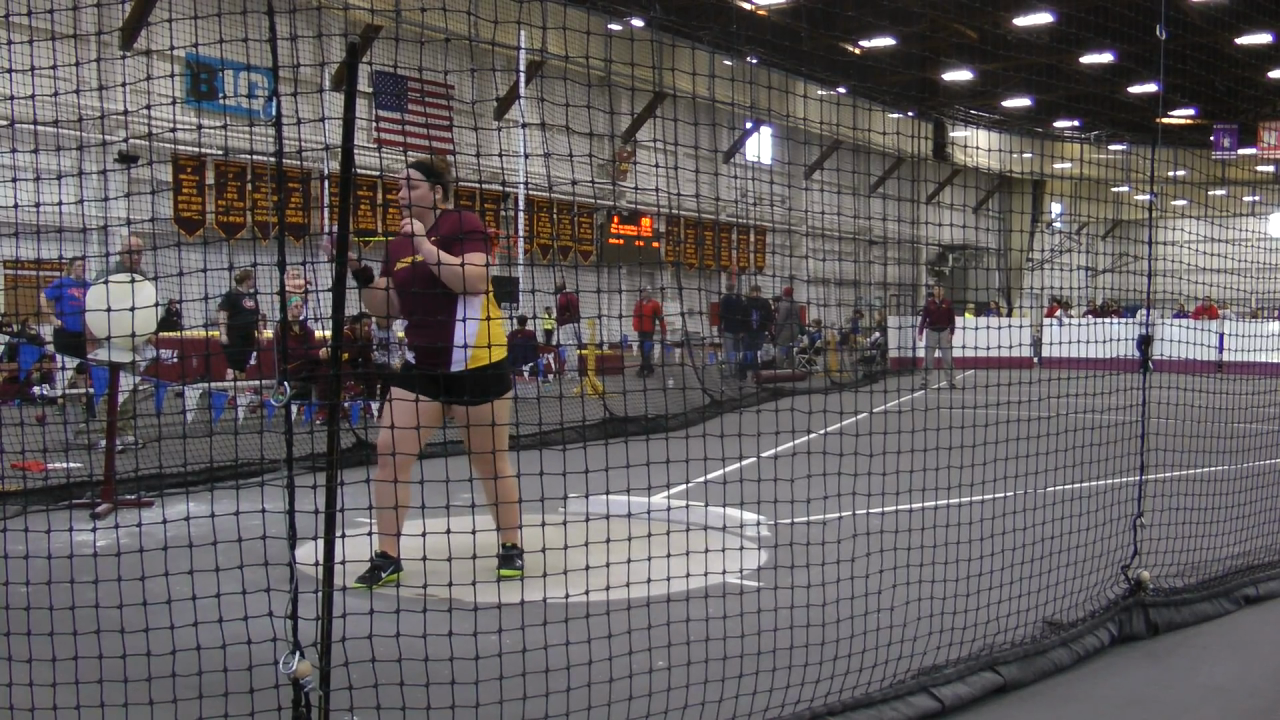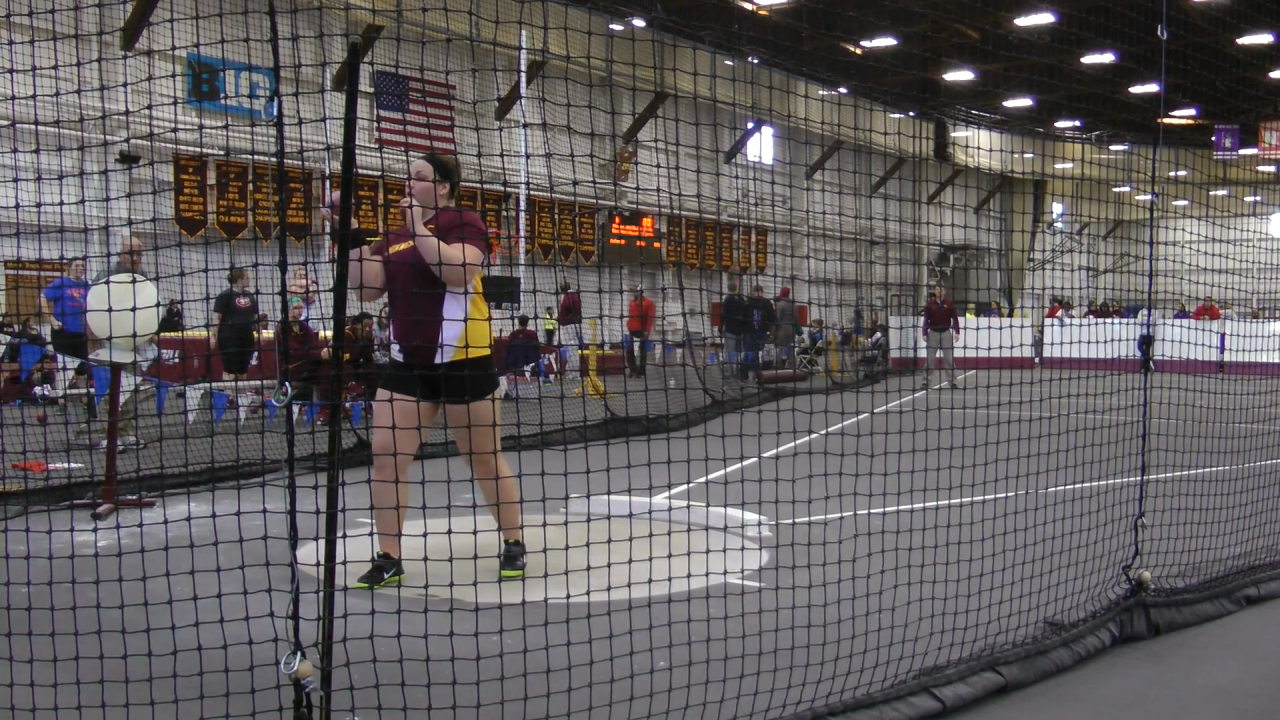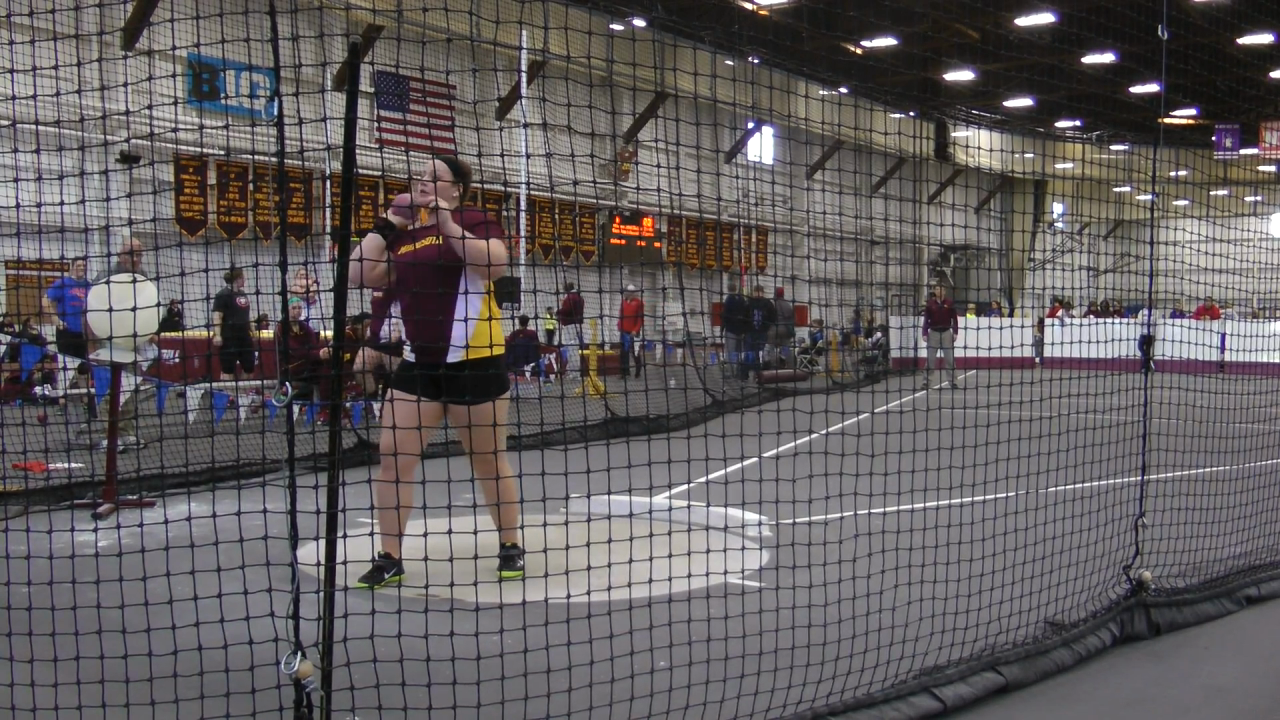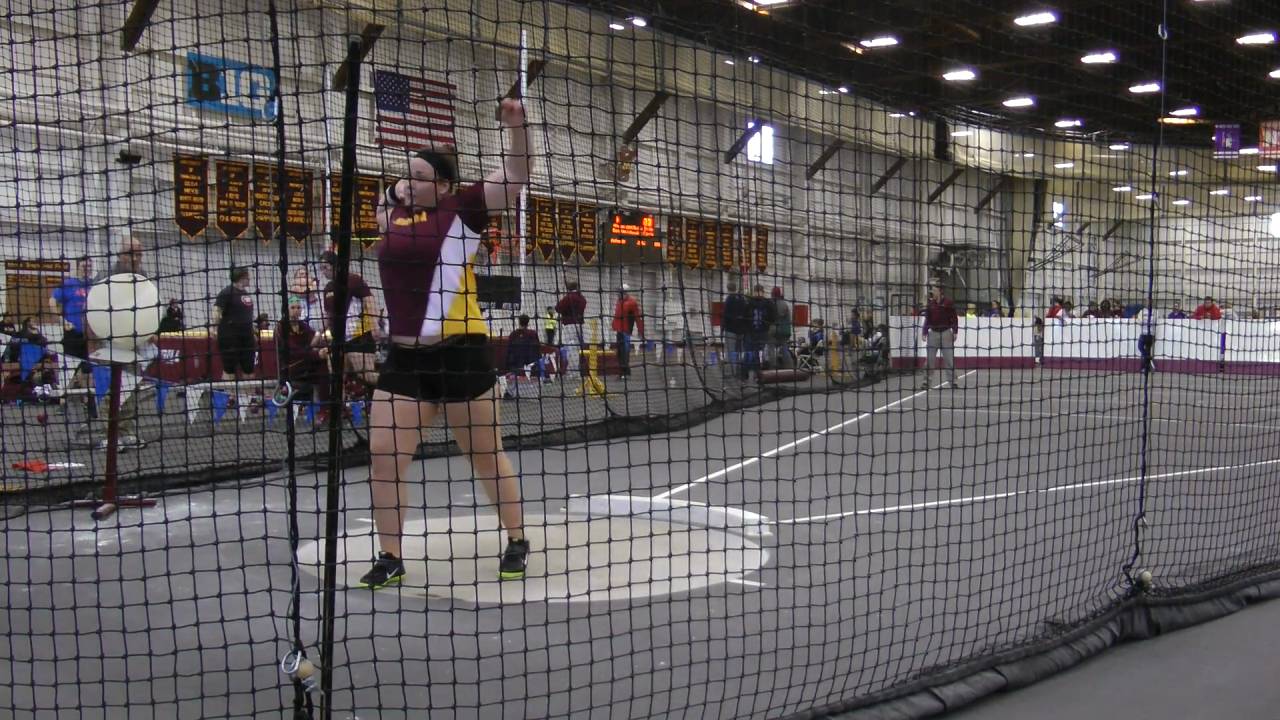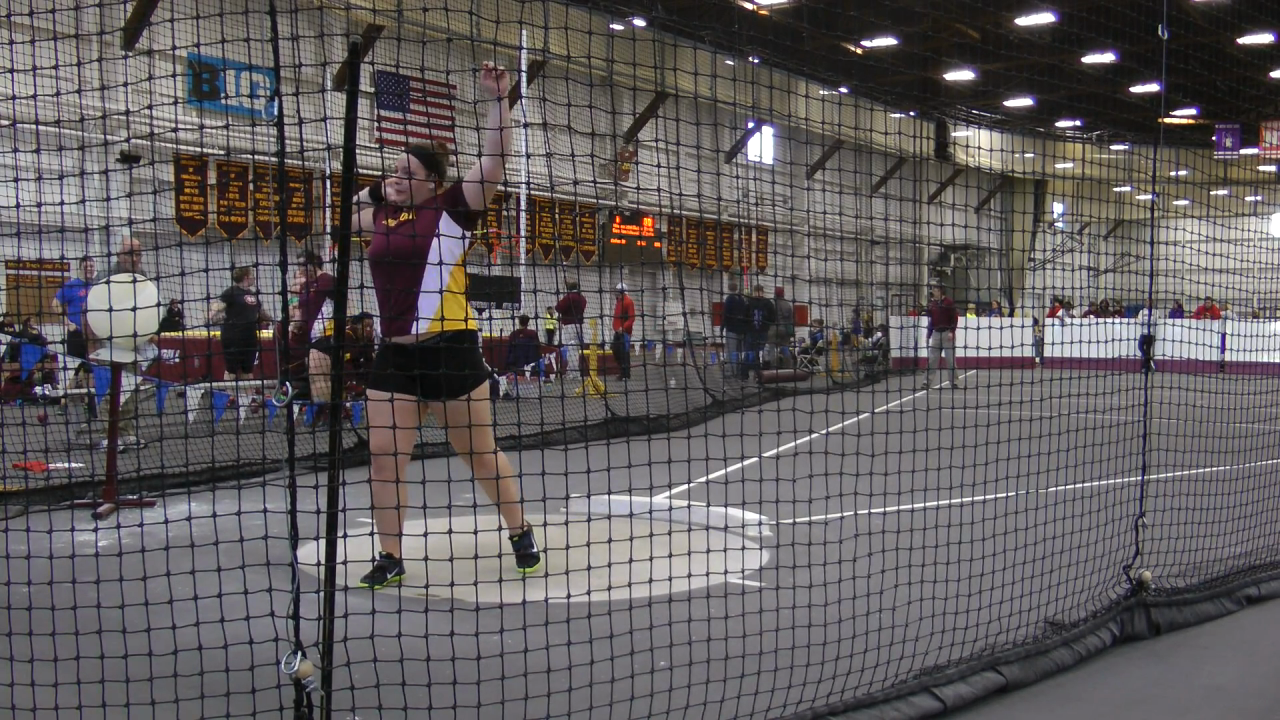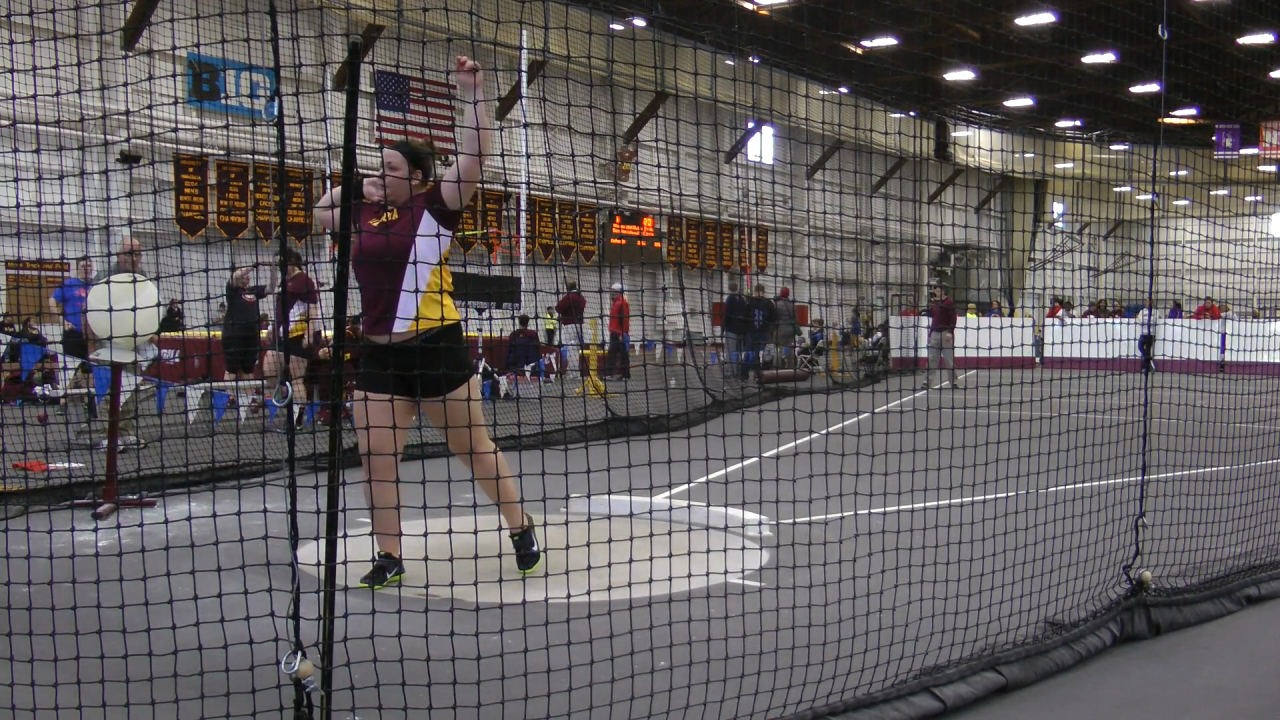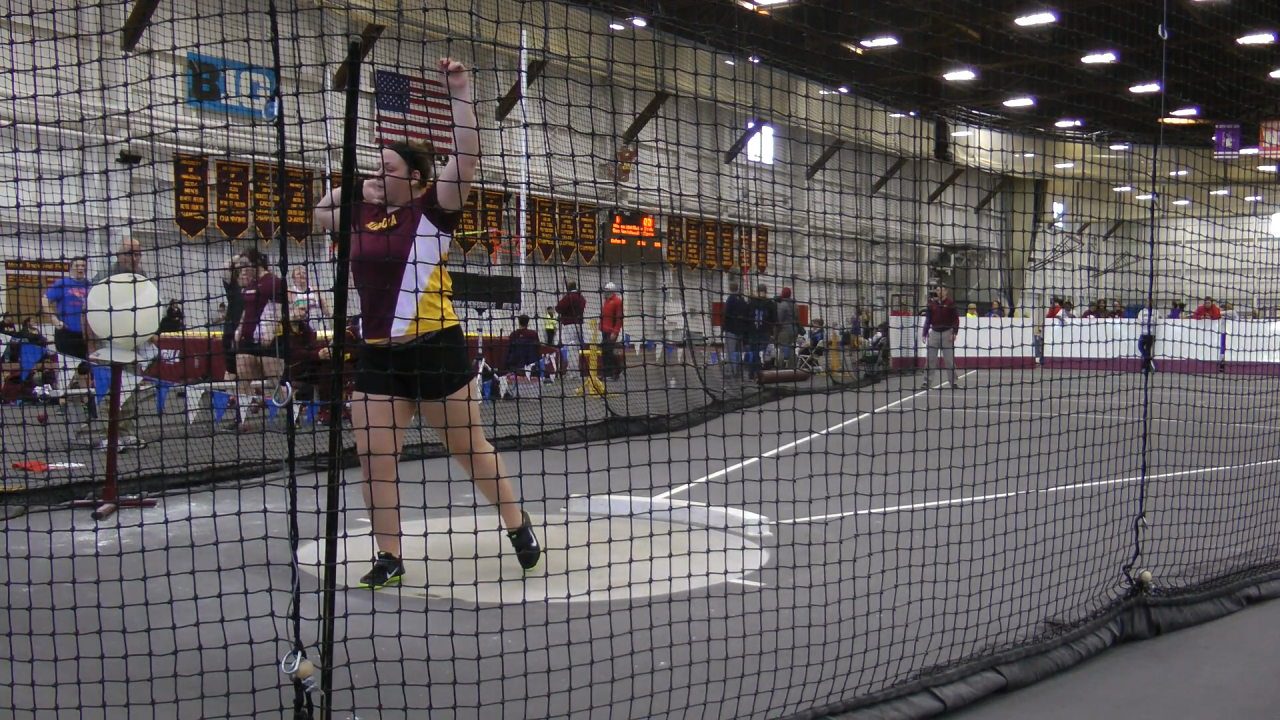
dt=0.4s
person 1, frame 1
left shoulder: (465, 225)
right shoulder: (398, 243)
left elbow: (475, 281)
right elbow: (386, 307)
left wrist: (424, 244)
right wrist: (358, 271)
left hip: (476, 364)
right hip: (421, 365)
left knee: (490, 460)
right knee: (390, 452)
left ankle: (511, 547)
right ankle: (387, 557)
person 1, frame 2
left shoulder: (463, 221)
right shoulder: (394, 237)
left elbow: (457, 273)
right elbow: (367, 287)
left wrist: (419, 226)
left hip: (462, 360)
right hip: (406, 363)
left knee: (485, 459)
right knee: (385, 454)
left ankle: (513, 543)
right ankle: (389, 558)
person 1, frame 3
left shoulder: (472, 221)
right shoulder: (404, 237)
left elbow: (494, 261)
right elbow: (359, 275)
left wrist: (449, 223)
right wrist: (388, 223)
left hip: (475, 361)
right hip: (418, 362)
left knee: (489, 461)
right knee: (393, 455)
left ankle: (511, 546)
right ankle: (390, 558)
person 1, frame 4
left shoulder: (464, 211)
right shoulder: (398, 215)
left elbow: (517, 175)
right elbow: (381, 207)
left wrist: (517, 125)
right wrist: (395, 194)
left hip: (458, 354)
right hip: (403, 359)
left knee: (486, 456)
right knee: (384, 456)
left ankle: (516, 542)
right ankle: (390, 559)
person 1, frame 5
left shoulder: (452, 206)
right shoulder: (384, 213)
left elbow: (494, 160)
right elbow: (355, 208)
left wrist: (496, 98)
right wrist: (377, 191)
left hip: (450, 350)
right hip: (394, 356)
left knee: (481, 454)
right knee: (384, 457)
left ankle: (521, 533)
right ankle: (390, 558)
person 1, frame 6
left shoulder: (434, 204)
right shoulder: (367, 208)
left elbow: (474, 158)
right elbow: (323, 213)
left wrist: (472, 94)
right wrist: (351, 189)
left hip: (436, 346)
right hip: (379, 355)
left knee: (475, 448)
right knee: (376, 460)
left ankle: (521, 528)
right ankle: (389, 557)
person 1, frame 7
left shoulder: (433, 207)
right shoulder: (364, 211)
left elbow: (466, 157)
right elbow: (321, 214)
left wrist: (459, 94)
right wrist: (352, 191)
left hip: (436, 349)
right hip: (377, 356)
left knee: (472, 451)
right knee: (374, 461)
left ankle: (518, 526)
right ankle: (389, 557)
